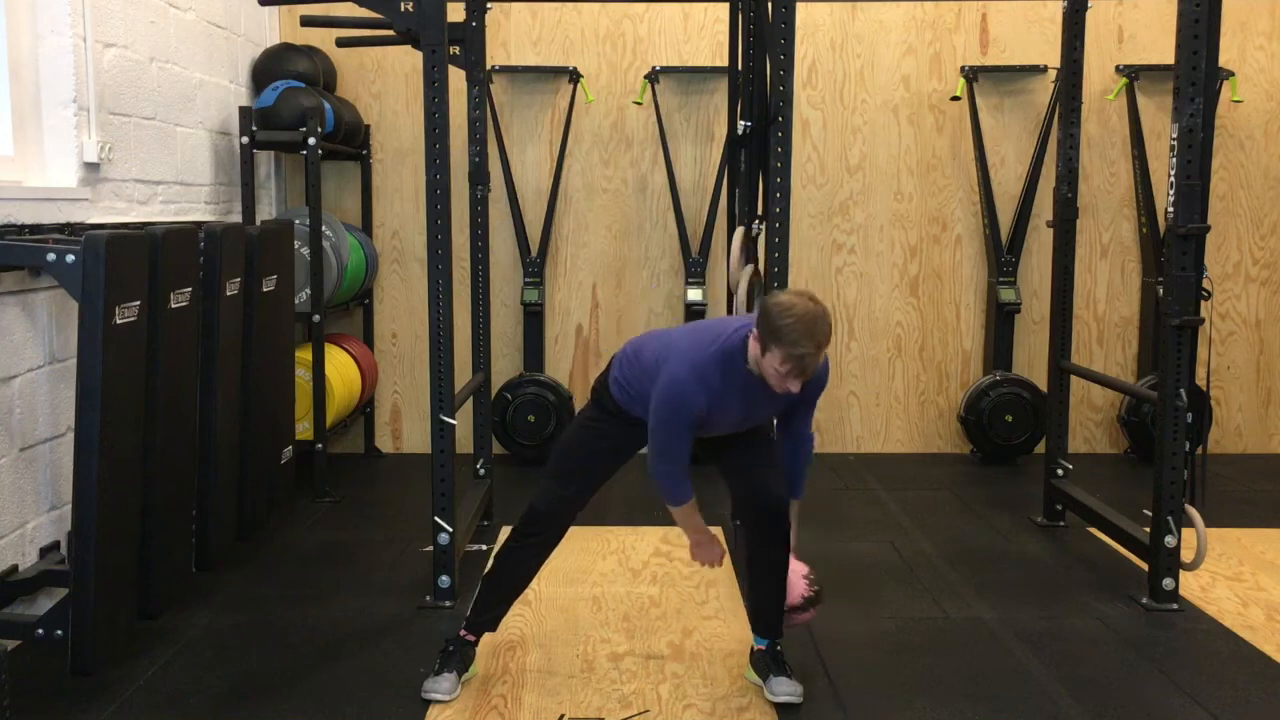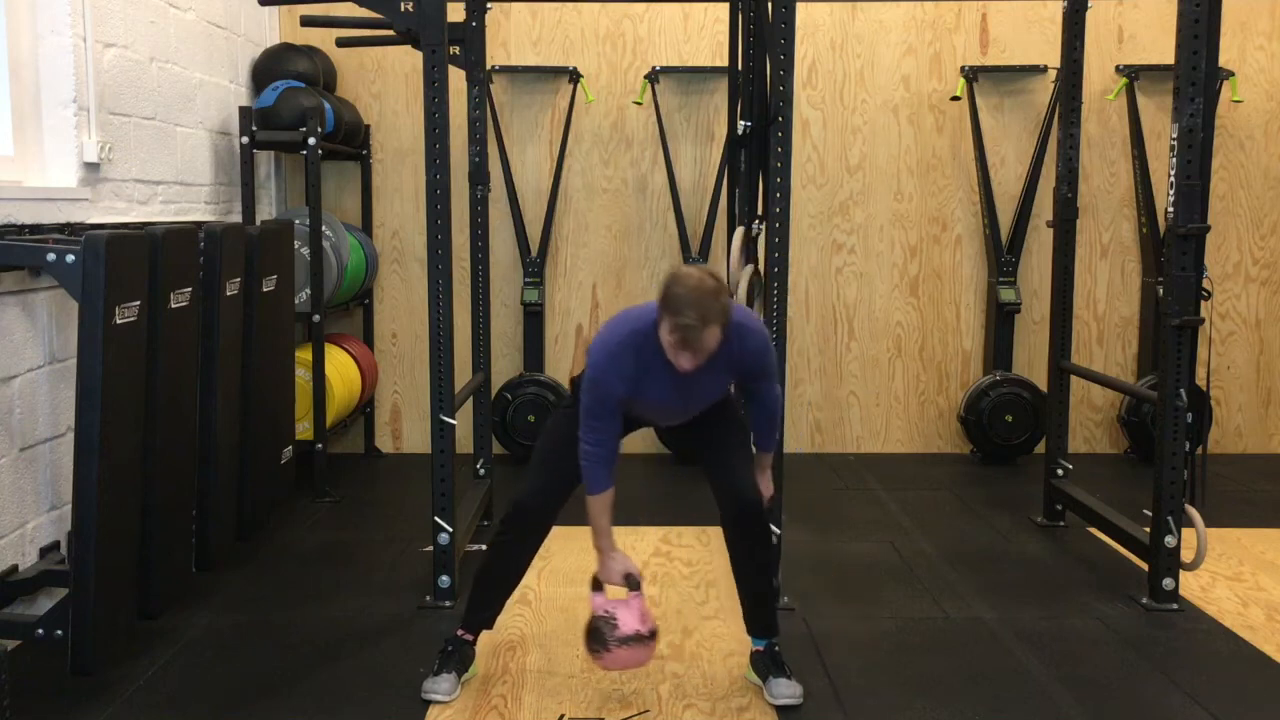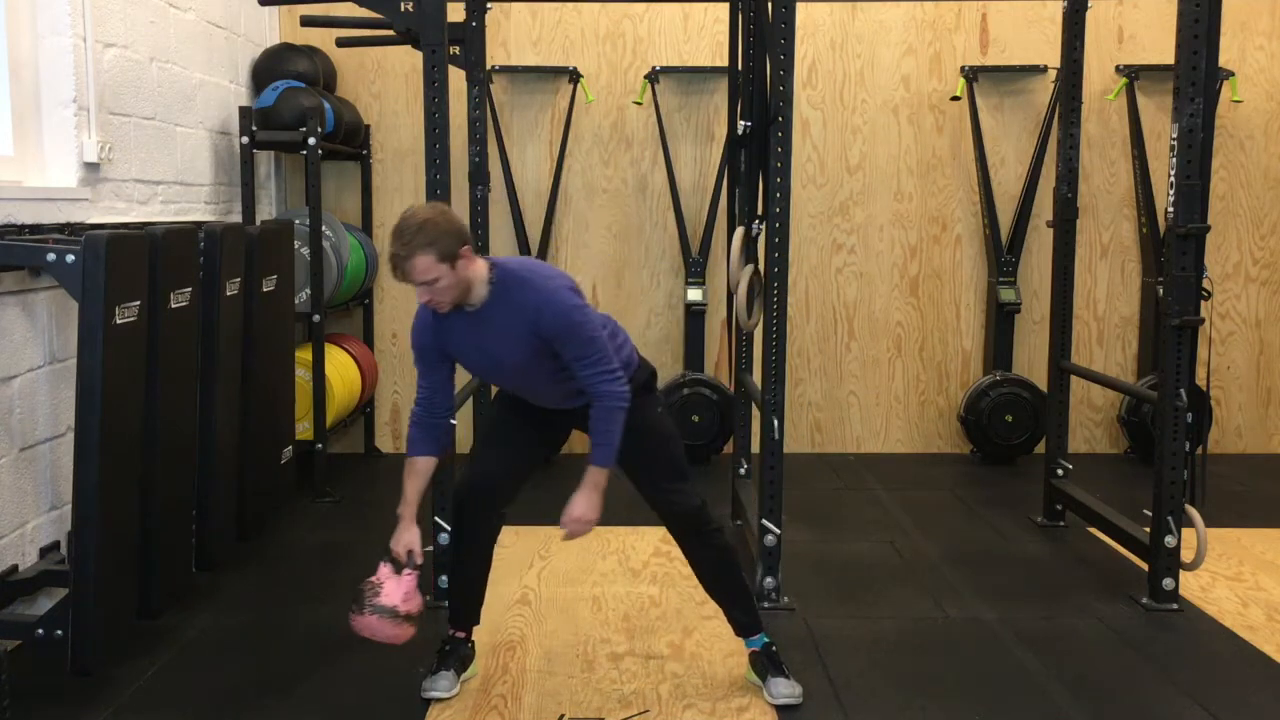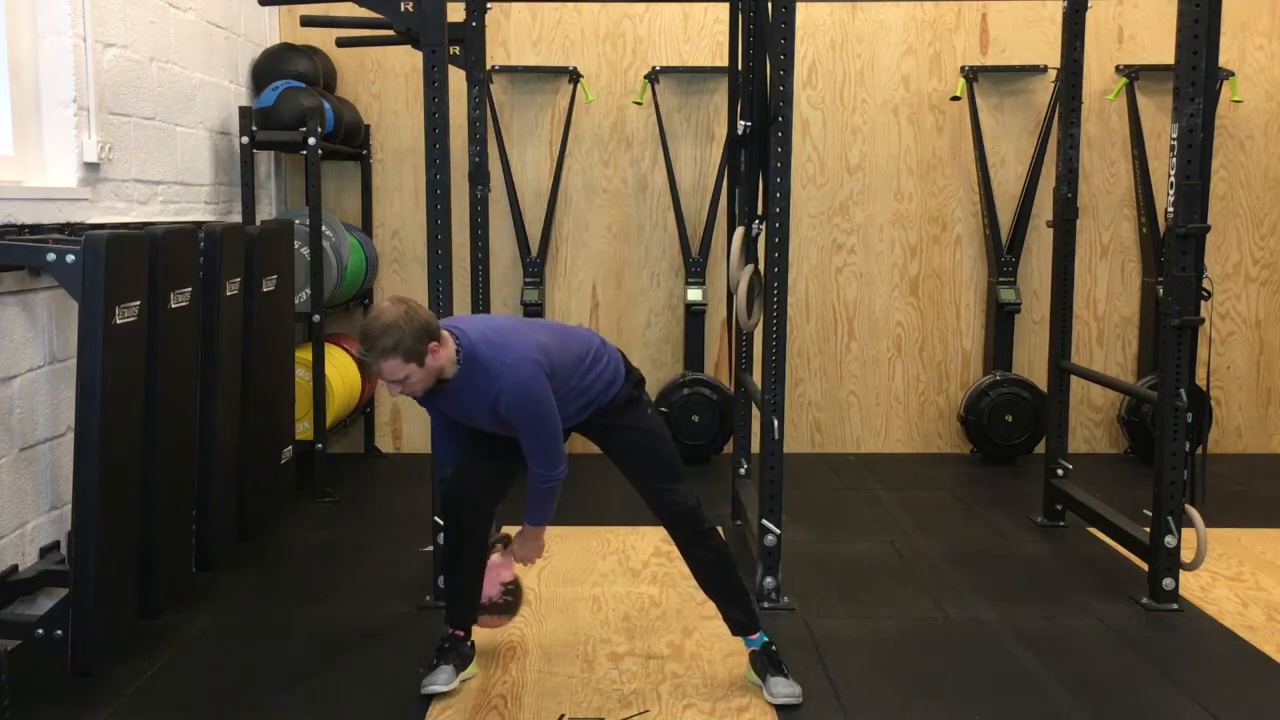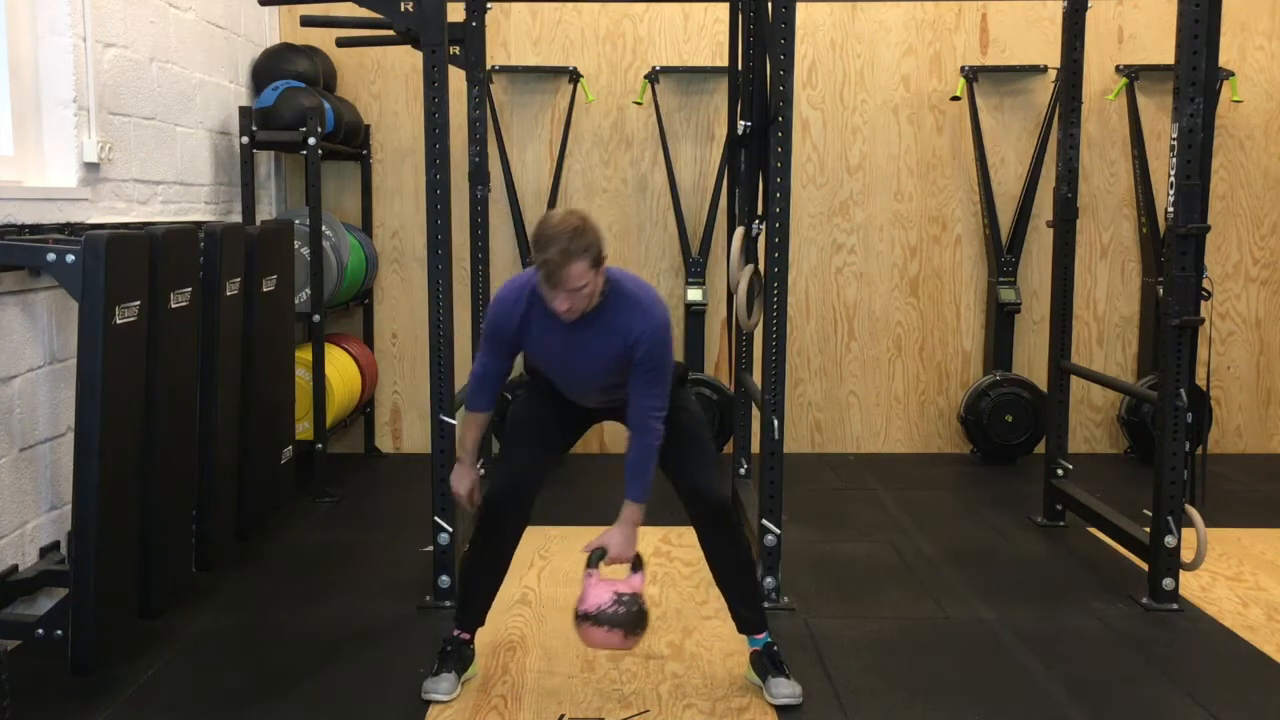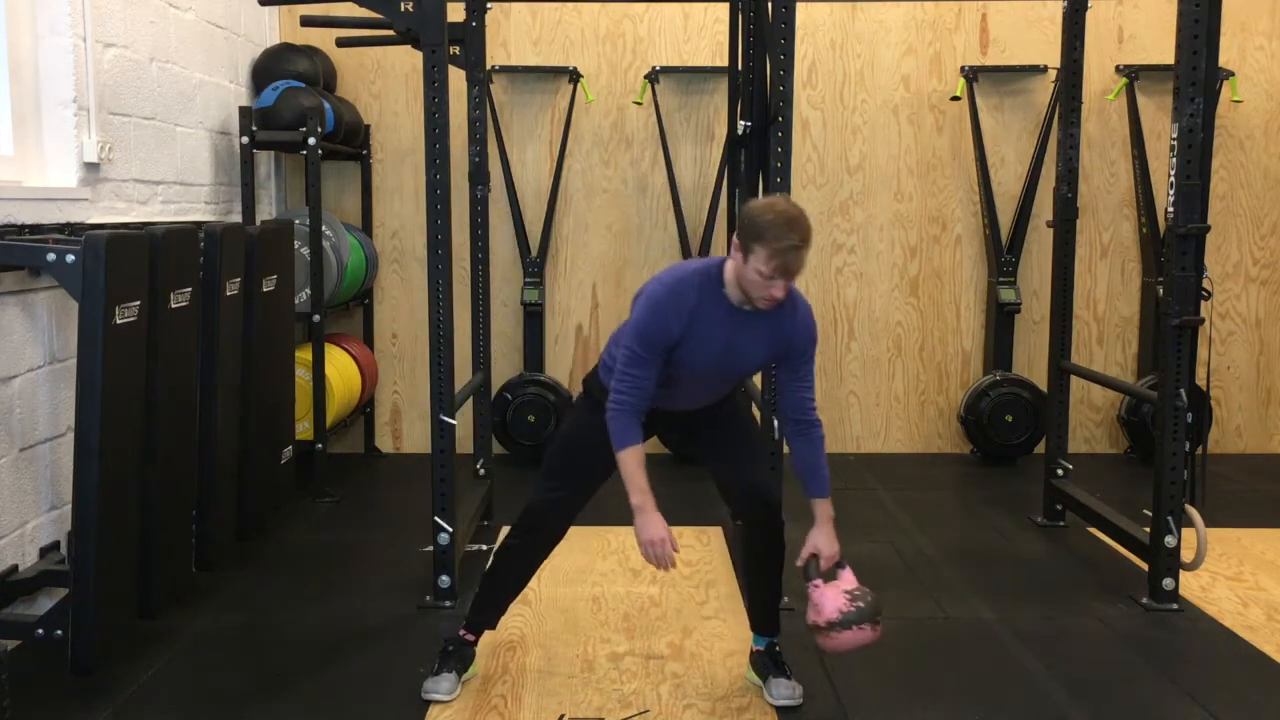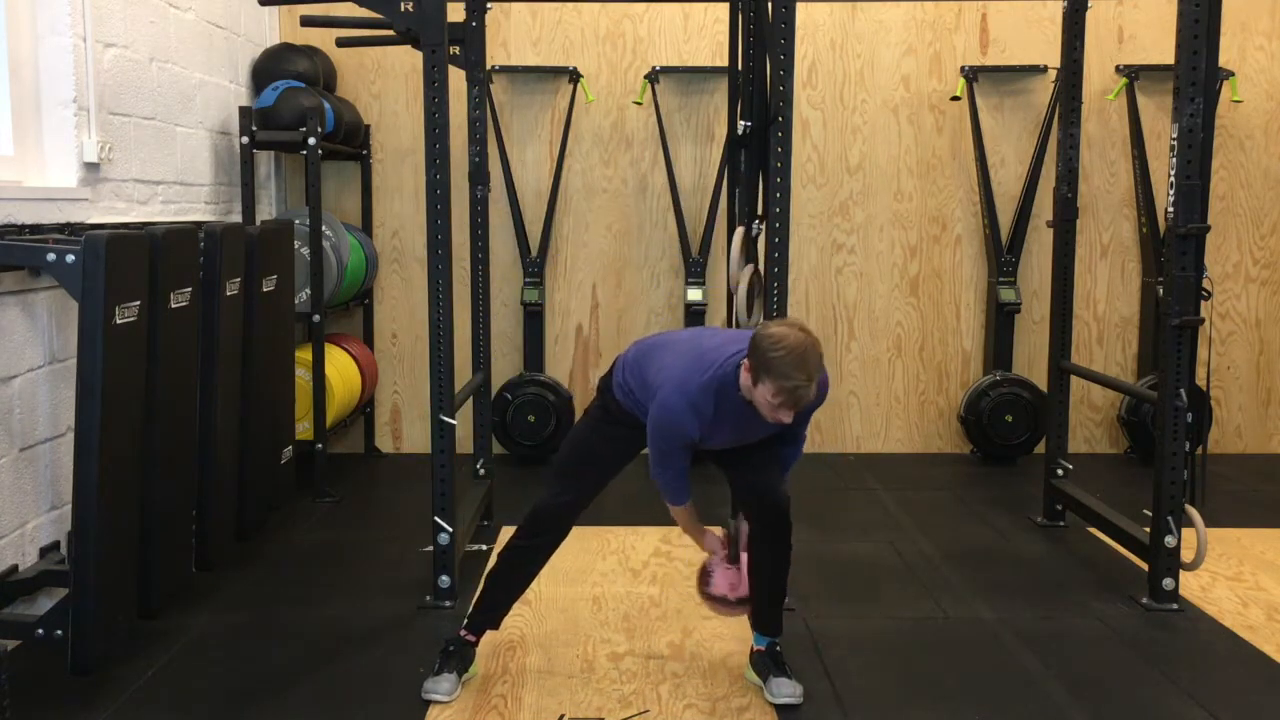
dt=0.7s
person 1, frame 1
left shoulder: (809, 366)
right shoulder: (692, 369)
left elbow: (796, 436)
right elbow: (667, 469)
left wrist: (790, 518)
right wrist: (698, 538)
right hip: (628, 401)
left knee: (768, 504)
right knee: (549, 511)
left ankle: (766, 649)
right ankle: (466, 641)
person 1, frame 2
left shoulder: (748, 335)
right shoulder: (615, 348)
left elbow: (765, 400)
right elbow: (595, 454)
left wrist: (762, 468)
right wrist: (607, 552)
right hip: (610, 397)
left knee: (745, 504)
right knee: (533, 505)
left ankle: (765, 649)
right ankle: (463, 641)
person 1, frame 3
left shoulder: (543, 292)
right shoulder: (433, 323)
left elbow: (610, 390)
right elbow: (430, 416)
left wrist: (592, 489)
right wrist: (408, 516)
left hip: (620, 392)
right hip: (530, 402)
left knee: (683, 511)
right knee: (474, 497)
left ankle: (759, 646)
right ankle: (459, 641)
person 1, frame 4
left shoulder: (511, 373)
right shoulder: (426, 368)
left elbow: (547, 467)
right elbow: (450, 437)
left wrist: (532, 533)
right wrist: (467, 534)
left hip: (607, 396)
left knee: (679, 511)
right knee: (462, 500)
left ankle: (758, 646)
right ankle: (458, 641)
person 1, frame 5
left shoulder: (645, 315)
right shoulder: (514, 300)
left elbow: (648, 425)
right elbow: (486, 379)
left wrist: (628, 524)
right wrist: (465, 460)
left hip: (646, 393)
right hip: (557, 393)
left knee: (712, 501)
right knee: (502, 497)
left ankle: (761, 646)
right ankle: (460, 641)
person 1, frame 6
left shoulder: (794, 318)
right shoulder: (670, 296)
left elbow: (800, 419)
right elbow: (624, 407)
left wrist: (824, 521)
right wrist: (644, 511)
left hip: (710, 405)
right hip: (627, 399)
left knee: (762, 505)
right knee: (548, 511)
left ankle: (765, 650)
right ankle: (466, 641)
person 1, frame 7
left shoulder: (809, 380)
right shoulder: (683, 396)
left elbow: (790, 441)
right elbow: (671, 481)
left wrist: (759, 499)
right wrist: (699, 535)
right hip: (632, 399)
left knee: (772, 511)
right knee: (554, 511)
left ankle: (766, 649)
right ankle: (465, 642)
